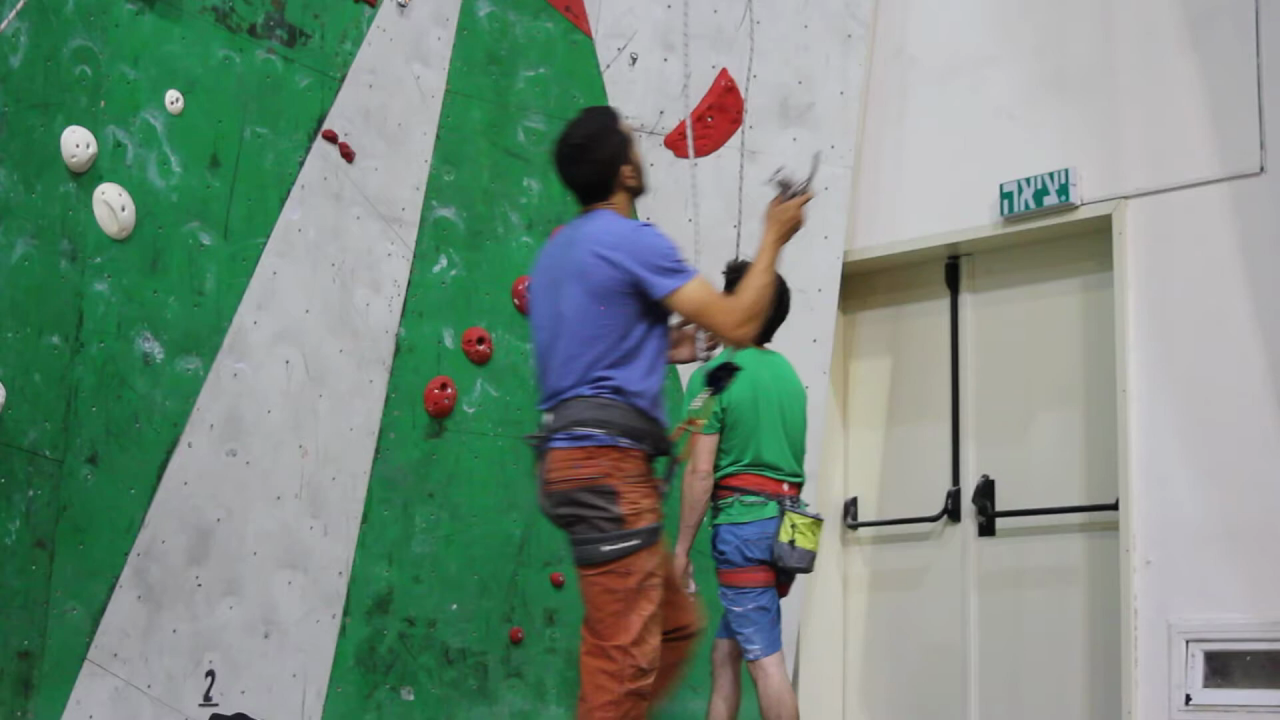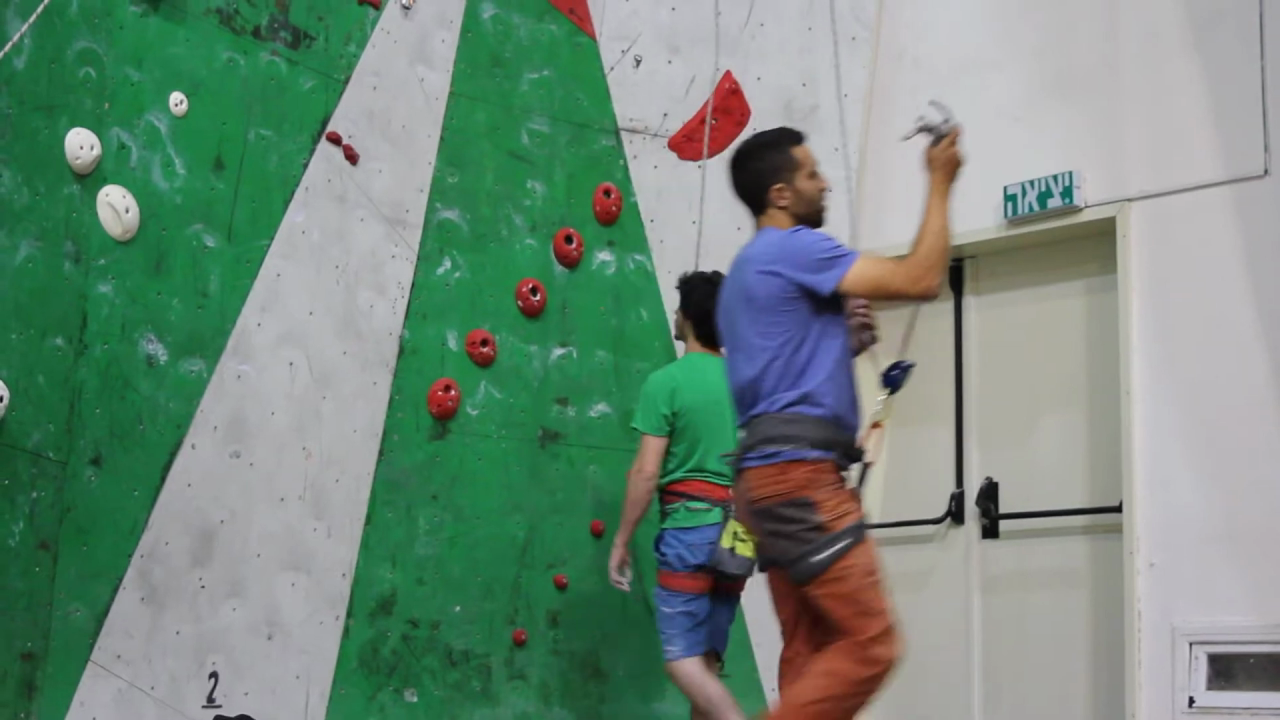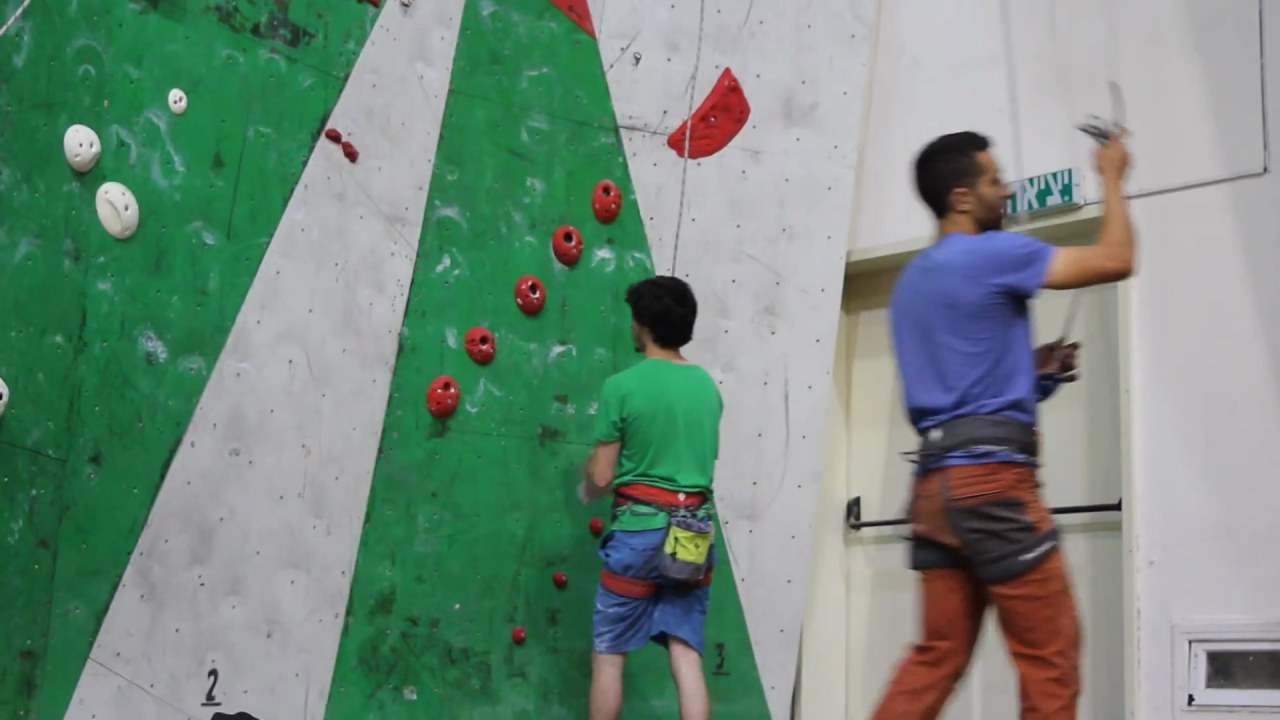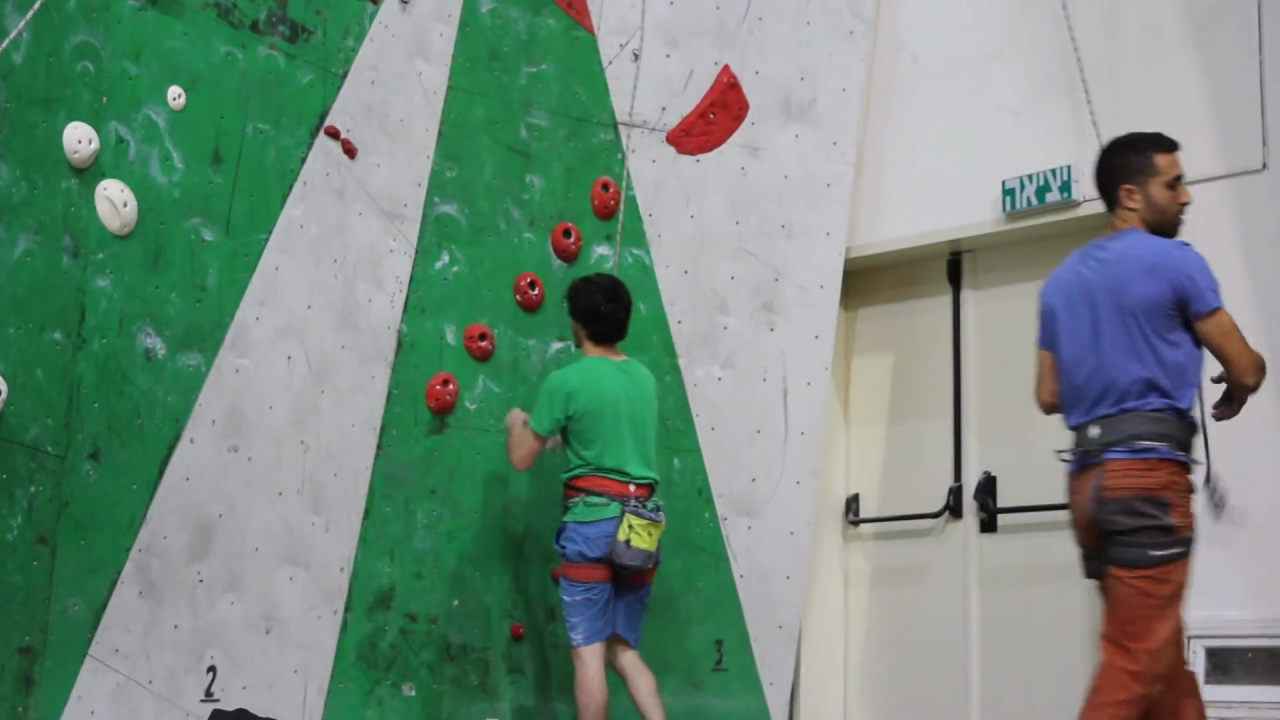
dt=0.5s
person 1, frame 1
left shoulder: (555, 251)
right shoulder: (631, 241)
right elbow: (739, 324)
left wrist: (663, 353)
right wrist: (773, 236)
left hip: (578, 456)
right hip: (607, 461)
left knee: (674, 626)
right knee: (625, 651)
person 1, frame 2
left shoulder: (748, 272)
right shoulder: (794, 250)
right elbow: (921, 280)
left wrist: (840, 340)
right wrist: (939, 184)
left hip: (777, 477)
right hip: (800, 476)
left knee: (815, 651)
right knee: (868, 644)
person 1, frame 3
left shoulder: (912, 281)
right shoulder: (992, 255)
right elbow: (1115, 260)
left wrist: (1031, 367)
right wrist: (1112, 179)
left hip: (936, 483)
right hip: (991, 480)
left knee: (937, 654)
right knee: (1050, 657)
person 1, frame 4
left shoulder: (1060, 280)
right shoulder: (1172, 262)
left elbow: (1048, 396)
right elbow: (1245, 369)
right wrist: (1235, 394)
left hip: (1090, 477)
right hip: (1147, 475)
left knee: (1157, 648)
right knee: (1137, 657)
person 2, frame 1
left shoulder: (714, 372)
right shoulder: (789, 374)
left elbow: (700, 470)
left wrist: (682, 543)
left hip: (742, 521)
right hip: (783, 523)
left knee: (763, 658)
right knee: (726, 649)
person 2, frame 2
left shoulder: (668, 379)
left elbow: (646, 472)
left wrist: (620, 541)
left hip: (690, 527)
left knee: (682, 661)
right knee: (705, 659)
person 2, frame 3
left shoulder: (622, 386)
right shoulder: (707, 386)
left elbow: (601, 476)
left wrist: (590, 458)
left hip: (640, 533)
right hip: (694, 535)
left knee: (607, 658)
right knee: (686, 659)
person 2, frame 4
left shoulder: (565, 382)
right shoulder: (644, 377)
left elbow: (521, 459)
left wrist: (516, 423)
left hip: (591, 523)
left knee: (588, 652)
right knee: (625, 653)
